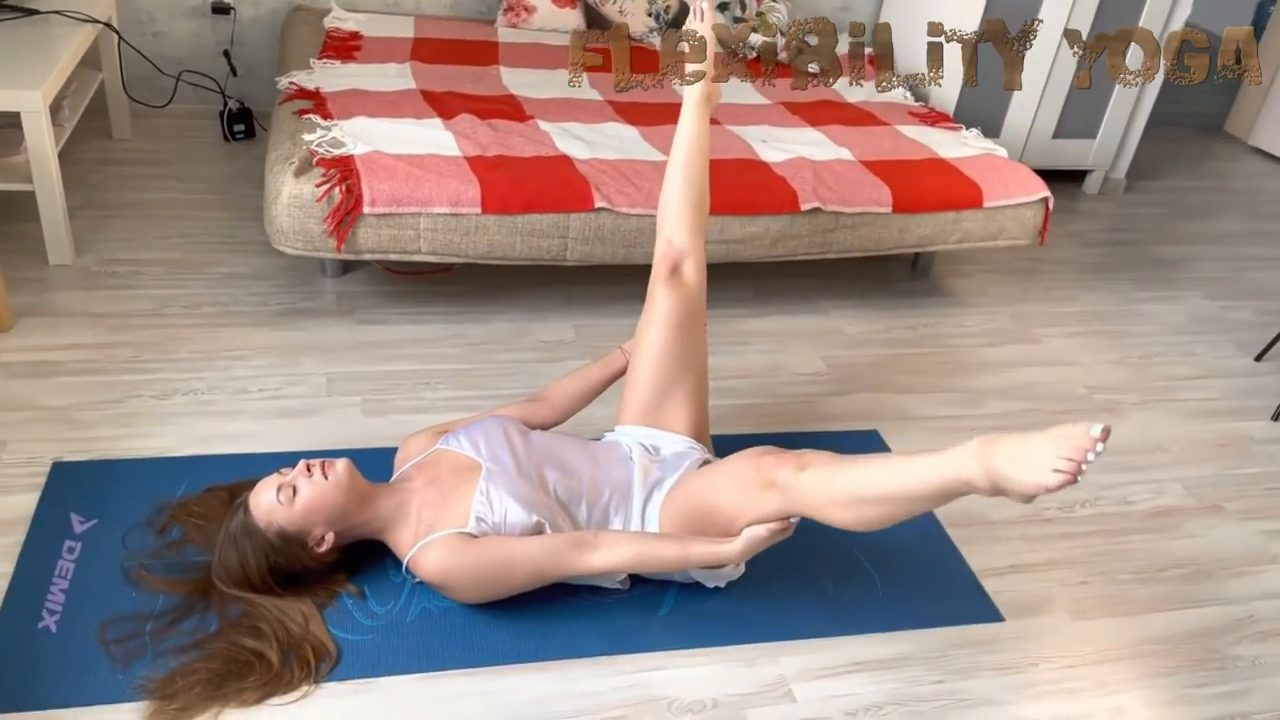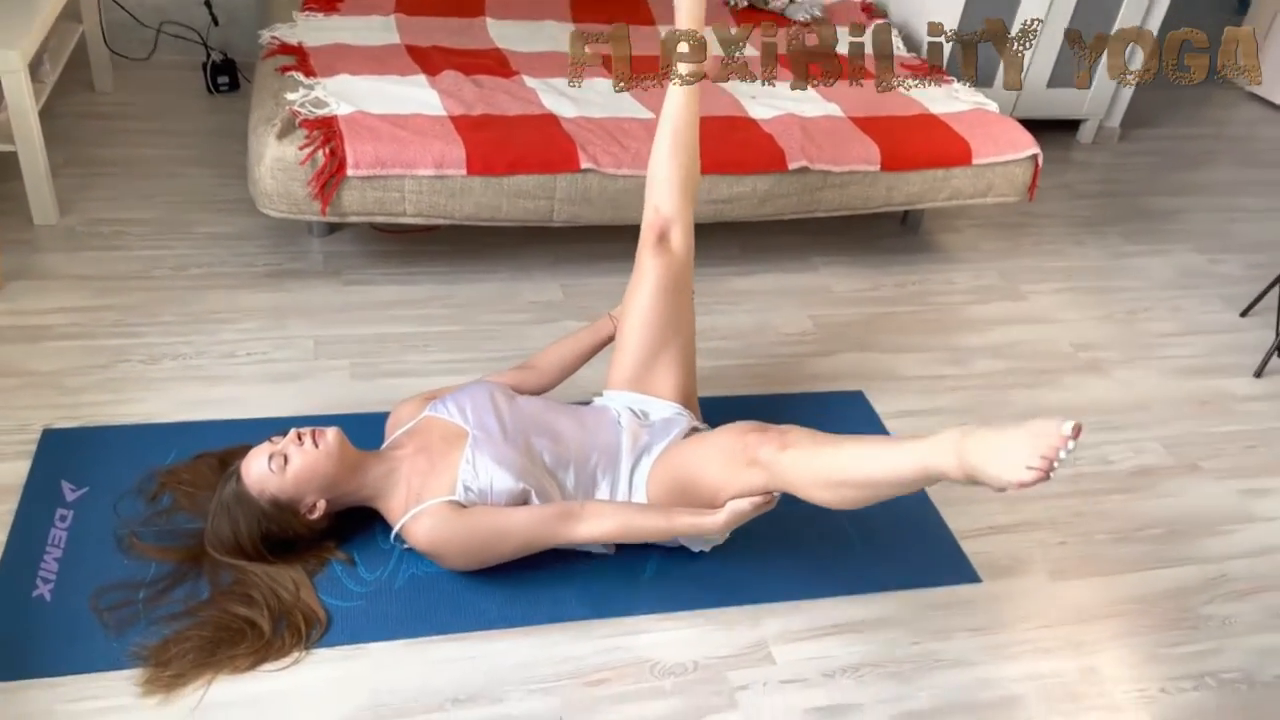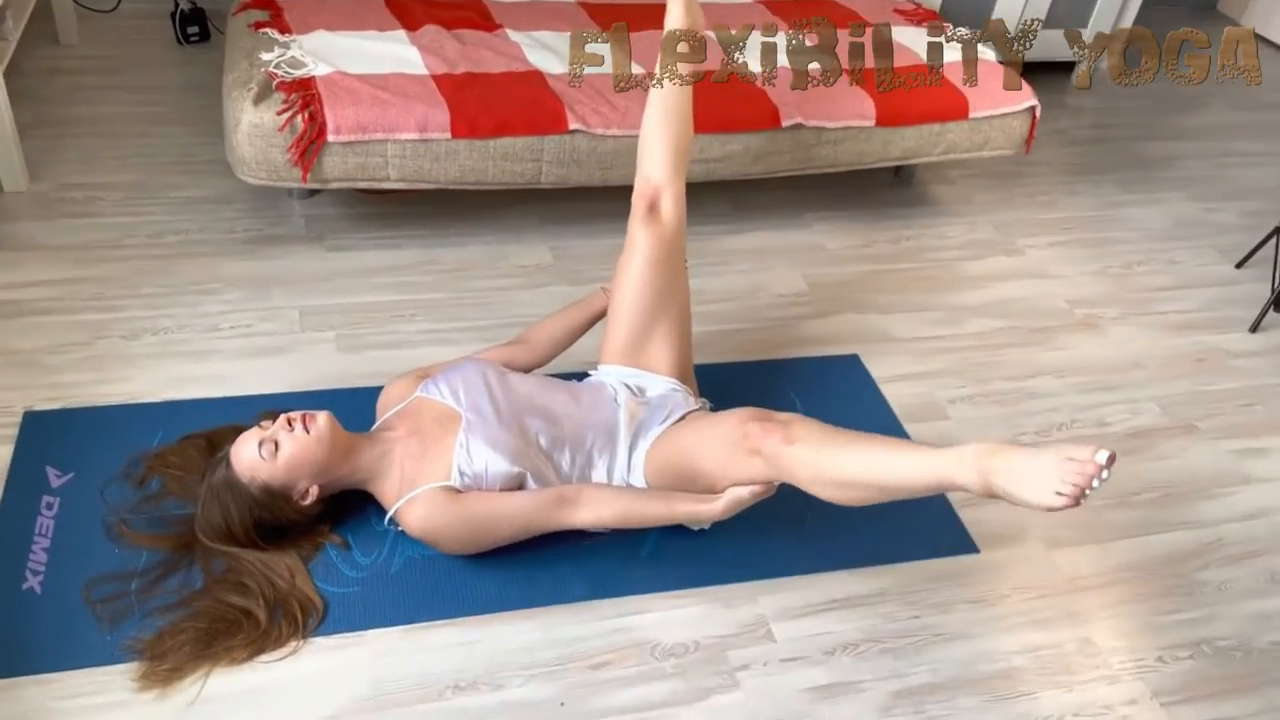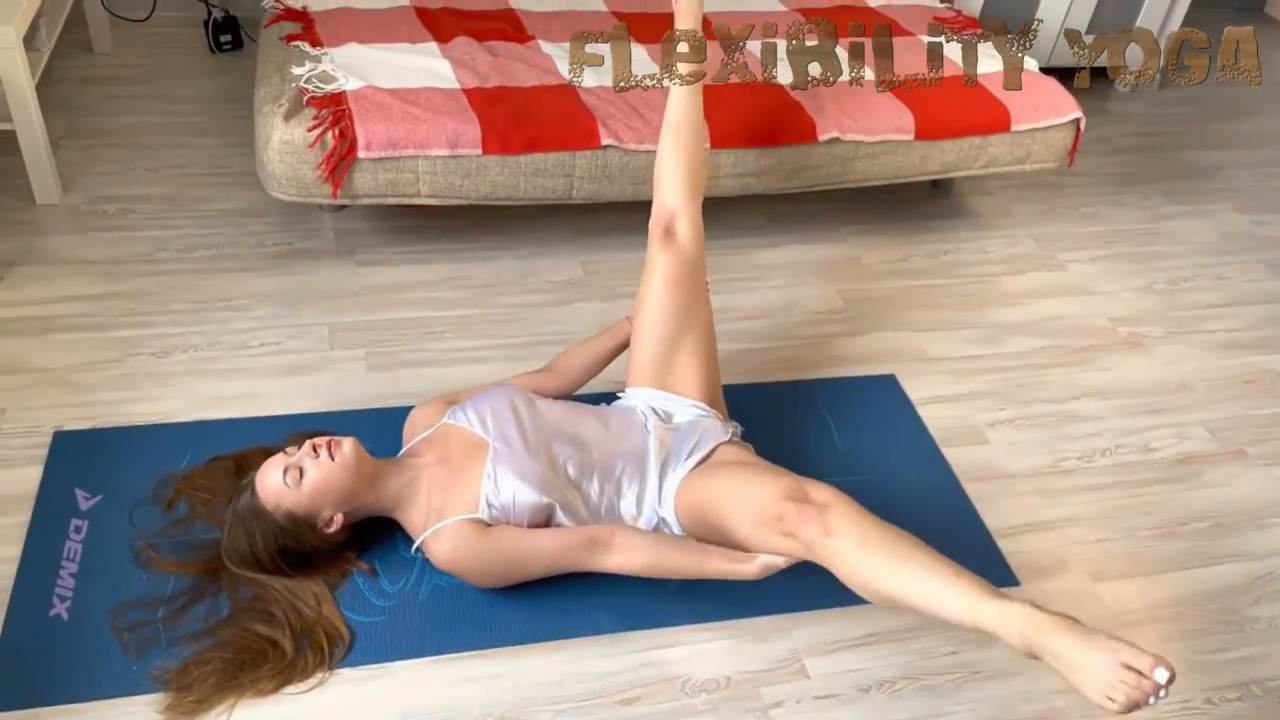
dt=0.5s
person 1, frame 1
left shoulder: (416, 453)
right shoulder: (438, 560)
left elbow: (535, 411)
right elbow: (588, 554)
left wrist: (628, 354)
right wrist: (727, 549)
left hip: (644, 450)
right hip: (666, 508)
left knee: (677, 265)
right knee: (777, 474)
right ankle: (984, 460)
person 1, frame 2
left shoulder: (406, 419)
right shoulder: (428, 529)
left elbow: (522, 379)
right elbow: (568, 524)
left wrist: (620, 322)
right wrist: (711, 516)
left hip: (632, 419)
right hip: (652, 473)
left knee: (664, 231)
right knee: (761, 449)
right ankle: (961, 451)
person 1, frame 3
left shoulder: (401, 396)
right shoulder: (425, 511)
left elbow: (514, 356)
right elbow: (568, 507)
left wrist: (612, 293)
right wrist: (708, 509)
left hip: (629, 389)
right hip: (650, 452)
left knee: (657, 201)
right knee: (764, 436)
right ankle: (984, 464)
person 1, frame 4
left shoulder: (424, 422)
right shoulder: (450, 545)
left elbow: (543, 382)
right elbow: (599, 548)
left wrist: (641, 323)
right wrist: (742, 567)
left hip: (658, 421)
right hip: (678, 489)
left knee: (675, 226)
right knee: (807, 512)
right ankle: (1043, 633)
